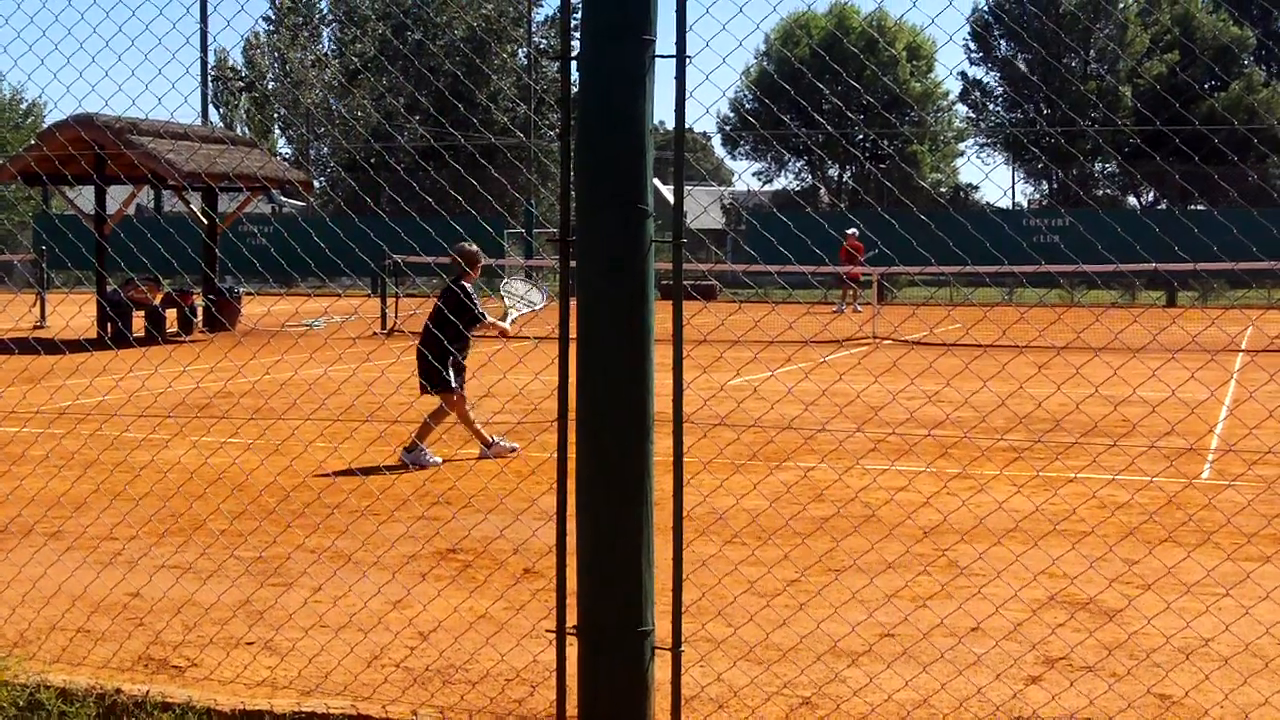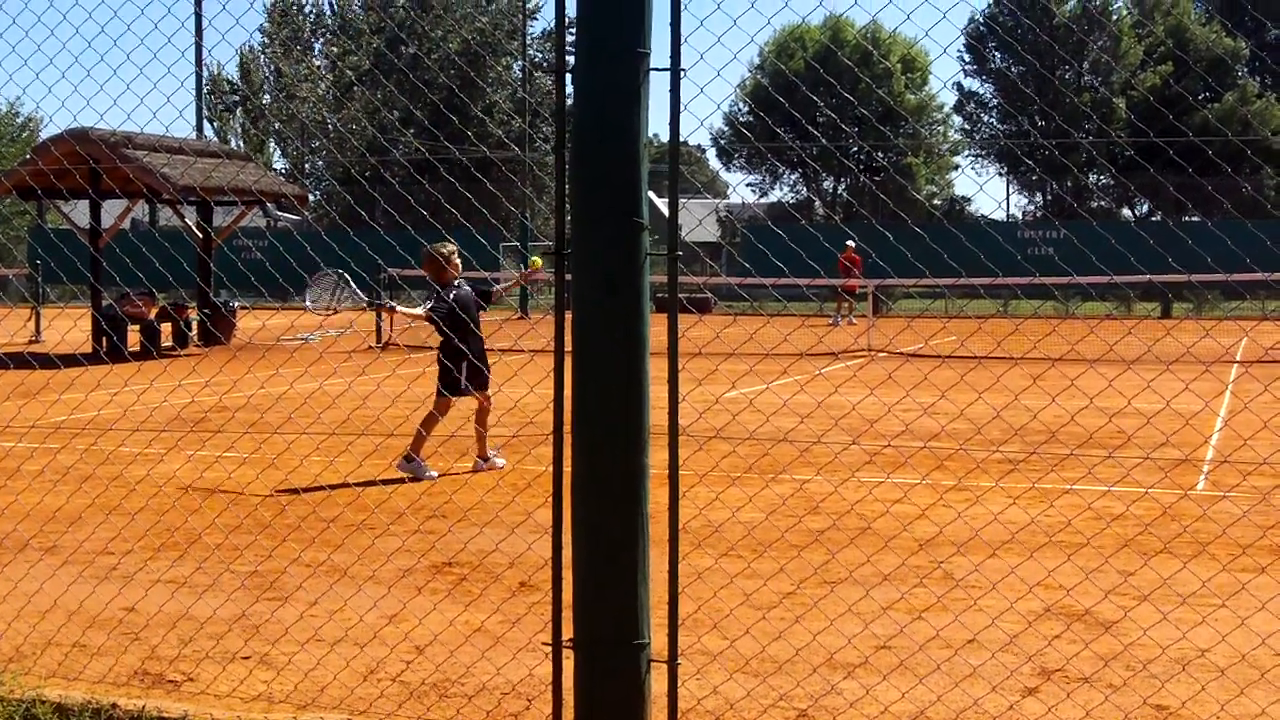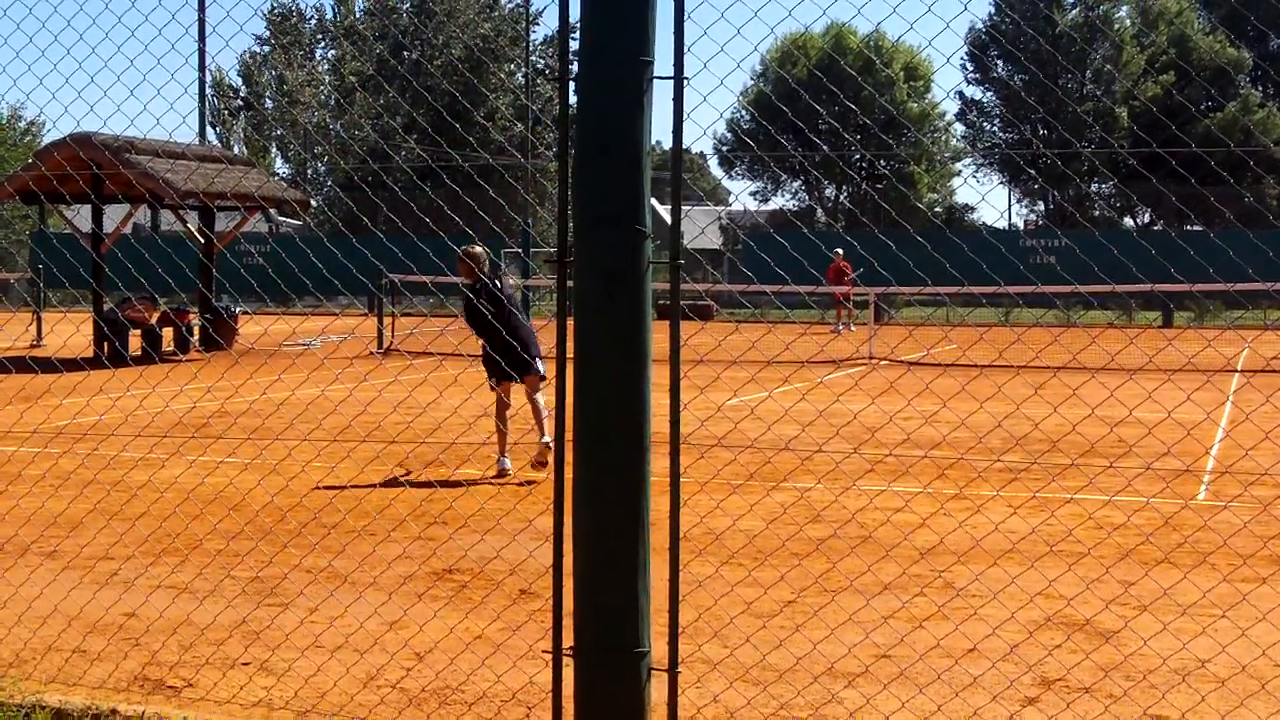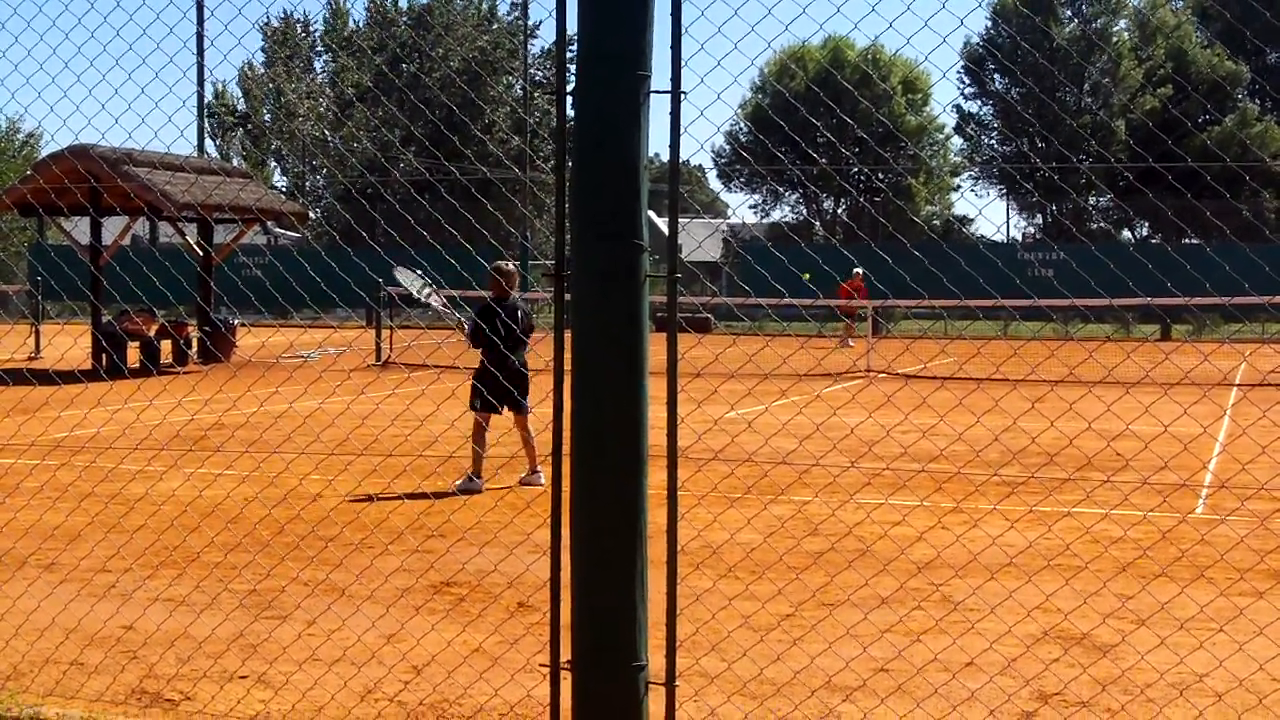
dt=0.7s
person 1, frame 1
left shoulder: (455, 288)
right shoulder: (463, 289)
right elbow: (481, 321)
left wrist: (494, 328)
right wrist: (505, 328)
left hip: (442, 354)
right hip: (440, 354)
left knee: (459, 401)
right knee: (449, 403)
left ankle: (489, 444)
right ankle: (413, 449)
person 1, frame 2
left shoulder: (464, 288)
right shoulder: (444, 292)
left elbow: (491, 294)
right elbow: (426, 313)
left wrist: (517, 282)
right wrist: (398, 309)
left hip: (474, 356)
right hip: (456, 358)
left knee: (485, 403)
right knee: (441, 408)
left ankle: (484, 457)
right ankle: (411, 459)
person 1, frame 3
left shoulder: (470, 295)
right shoulder: (496, 279)
left elbow: (479, 331)
left hip: (497, 350)
right hip: (524, 343)
left knee: (502, 403)
right knee: (534, 394)
left ankle: (503, 459)
right ankle: (544, 439)
person 1, frame 4
left shoulder: (487, 308)
right shoulder: (523, 309)
left elbow: (476, 342)
left wrist: (470, 331)
left hip: (492, 371)
right hip: (518, 370)
left knee: (480, 423)
right knee: (522, 422)
left ankle: (476, 477)
right ankle: (535, 471)
